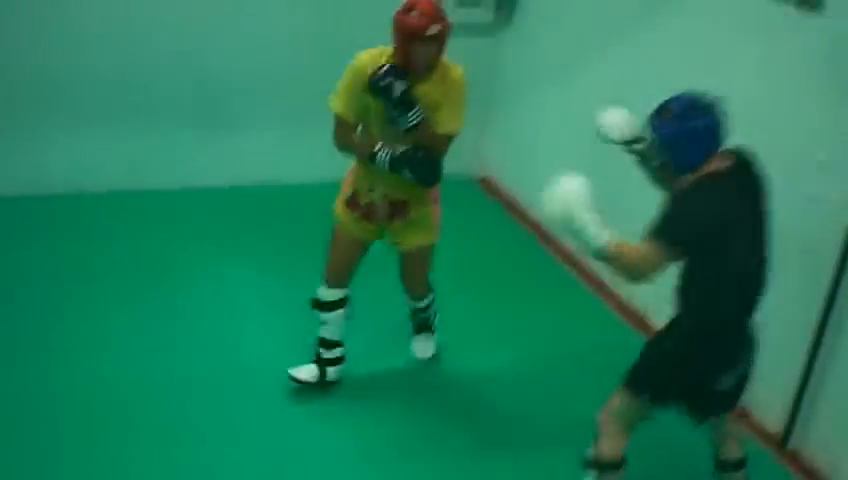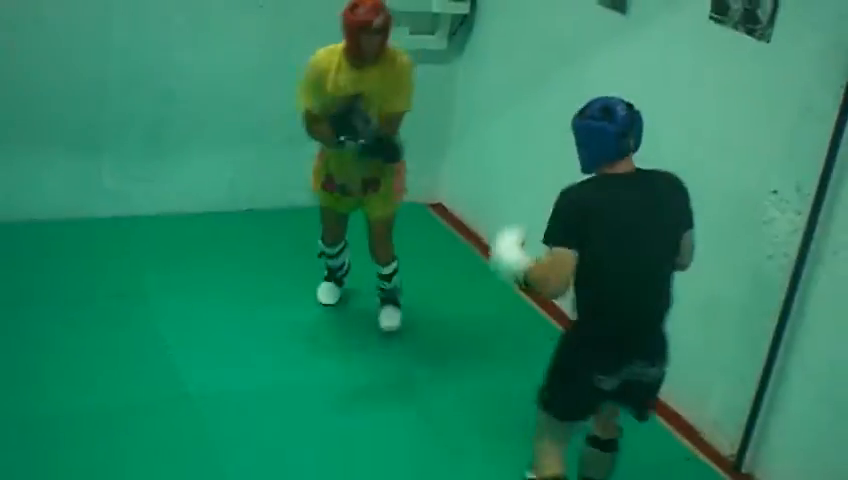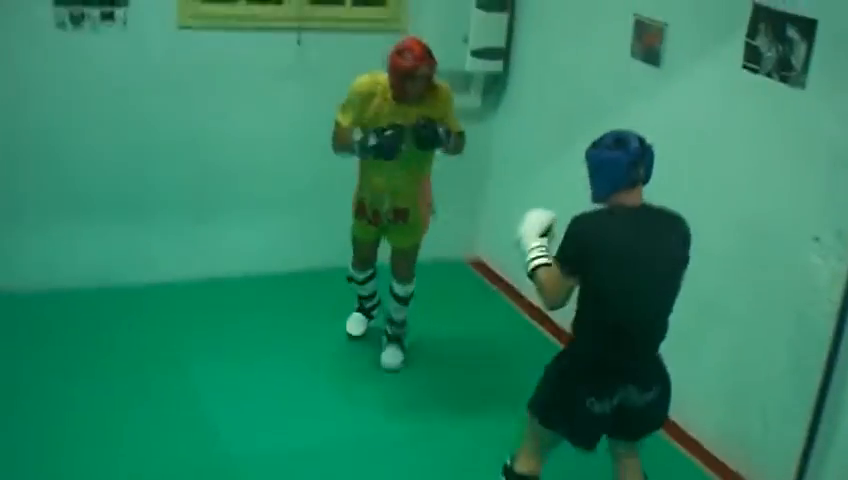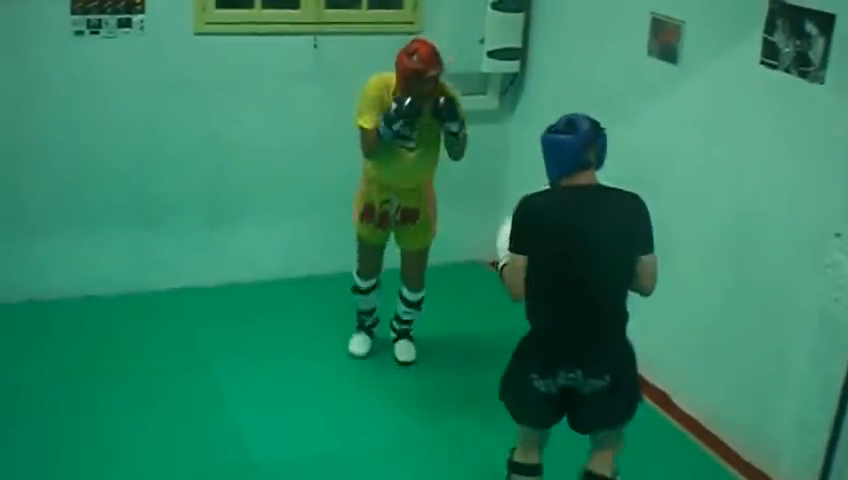
dt=0.4s
person 1, frame 1
left shoulder: (695, 204)
right shoulder: (741, 168)
left elbow: (638, 266)
right elbow: (682, 186)
left wrist: (582, 220)
right wrist: (637, 146)
left hip: (698, 337)
right hip: (734, 334)
left knee: (612, 423)
right knee: (719, 420)
person 1, frame 2
left shoulder: (579, 200)
right shoulder: (672, 188)
left elbow: (553, 284)
right elbow: (682, 259)
left wrist: (515, 262)
left hip: (594, 343)
right hip: (649, 343)
left knee: (550, 436)
right knee: (606, 414)
person 1, frame 3
left shoulder: (588, 229)
right shoulder: (675, 228)
left elbow: (552, 297)
left wrist: (534, 242)
left hip: (587, 369)
right hip: (644, 372)
left knee: (533, 447)
person 1, frame 4
left shoulder: (533, 209)
right shoulder: (631, 208)
left elbow: (516, 289)
right elbow: (646, 284)
left wrist: (506, 257)
left hip: (544, 353)
right hip: (607, 356)
left knee: (529, 445)
right knee: (606, 445)
person 2, frame 1
left shoulder: (453, 78)
right shoulder: (367, 66)
left elbow: (438, 150)
right elbow: (342, 134)
left wrist: (406, 109)
right wrist: (388, 158)
left hip: (414, 194)
right hip: (366, 187)
left knee: (416, 286)
right knee: (336, 276)
left ankle: (424, 323)
right ankle: (328, 359)
person 2, frame 2
left shoulder: (398, 64)
right shoulder: (322, 63)
left elbow: (391, 127)
right elbow: (312, 125)
left wrist: (366, 124)
right wrist: (357, 142)
left hip: (378, 167)
right hip: (335, 164)
left knee: (381, 244)
right knee: (332, 235)
left ankle: (389, 296)
right ankle: (335, 274)
person 2, frame 3
left shoulder: (440, 95)
right shoulder: (366, 89)
left elbow: (458, 145)
right elbow: (338, 141)
left wrist: (442, 135)
right wrist: (367, 141)
left hip: (411, 197)
right hip: (371, 192)
left knee: (403, 270)
right knee: (363, 258)
left ankle: (396, 334)
right ankle: (366, 306)
person 2, frame 4
left shoulder: (444, 97)
right shoulder: (378, 87)
left elbow: (457, 154)
right elbow: (368, 149)
left wrist: (454, 123)
right wrist: (392, 122)
left hip: (416, 196)
right hip: (376, 192)
left knee: (413, 275)
right knee: (367, 266)
left ankle: (403, 330)
right ankle: (365, 324)
